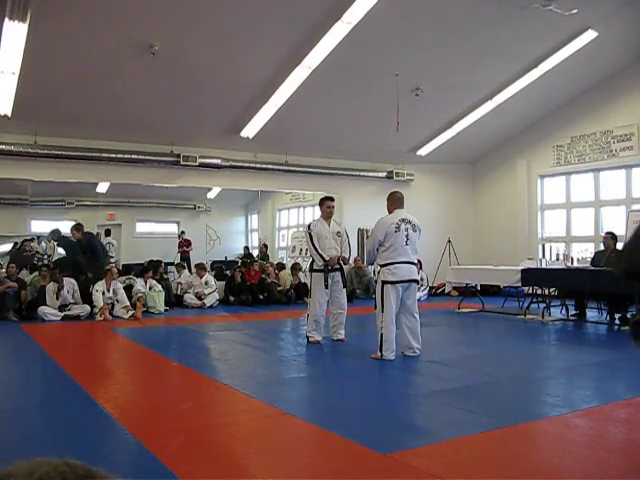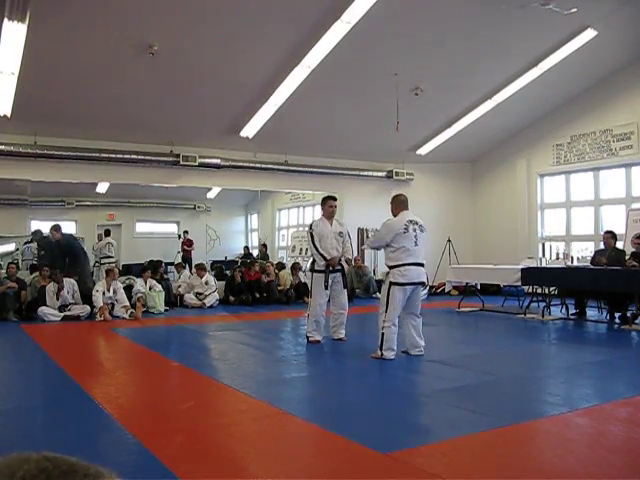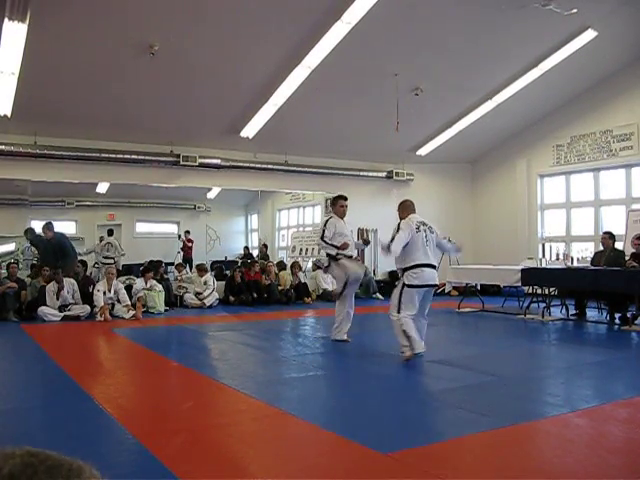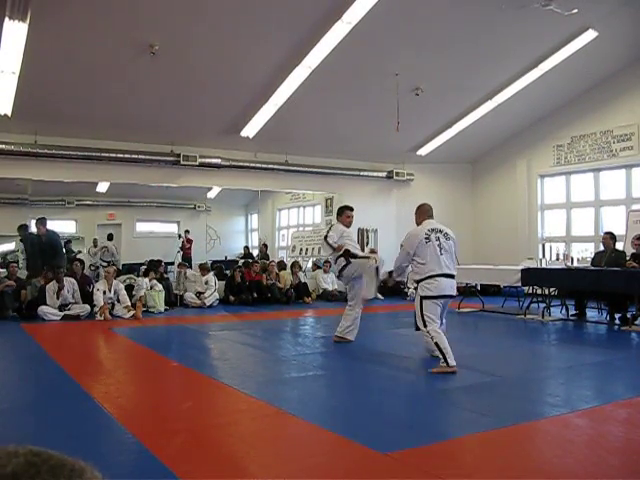
dt=0.4s
person 1, frame 1
left shoulder: (385, 222)
right shoulder: (415, 223)
left elbow: (371, 247)
left wrist: (370, 261)
left hip: (391, 272)
right hip: (411, 271)
left knee: (387, 314)
right knee: (410, 313)
left ankle: (386, 352)
right ankle: (413, 348)
person 1, frame 2
left shoulder: (392, 223)
right shoulder: (420, 224)
left elbow: (374, 243)
left wrist: (369, 241)
left hip: (401, 273)
right hip: (419, 273)
left knee: (389, 313)
right knee: (412, 313)
left ankle: (386, 351)
right ankle: (416, 347)
person 1, frame 3
left shoulder: (406, 224)
right shoulder: (429, 226)
left elbow: (399, 239)
right elbow: (443, 244)
left wrist: (390, 249)
right wrist: (456, 249)
left hip: (413, 276)
right hip: (431, 275)
left knee: (400, 314)
right knee: (419, 314)
left ankle: (414, 347)
right ankle: (415, 347)
person 1, frame 4
left shoulder: (414, 234)
right shoulder: (448, 232)
left elbow: (401, 262)
left wrist: (395, 276)
left hip: (429, 285)
right hip: (449, 284)
left knee: (430, 326)
right knee: (438, 319)
left ankle: (448, 363)
right ankle: (435, 350)
person 2, frame 1
left shoulder: (339, 227)
right shoulder: (313, 226)
left elbow: (346, 244)
right elbow: (313, 247)
left wrist: (345, 257)
right wrist: (327, 260)
left hip: (337, 270)
right hip: (320, 269)
left knee: (340, 304)
right knee: (317, 304)
left ankle: (338, 333)
right ankle: (314, 335)
person 2, frame 2
left shoulder: (341, 226)
right shoulder: (315, 225)
left elbow: (347, 244)
right elbow: (314, 247)
left wrist: (348, 257)
right wrist: (327, 259)
left hip: (338, 269)
right hip: (321, 269)
left knee: (340, 303)
right knee: (318, 304)
left ankle: (337, 332)
right ankle: (313, 334)
person 2, frame 3
left shoulder: (344, 224)
right shoulder: (331, 222)
right elbow: (322, 242)
left wrist: (361, 243)
right wrist: (338, 247)
left hip: (346, 263)
right hip: (337, 261)
left knee: (347, 304)
right knee: (356, 273)
left ankle: (339, 333)
right ankle: (340, 292)
person 2, frame 4
left shoulder: (346, 232)
right shoulder: (336, 228)
right elbow: (326, 240)
left wrist: (369, 254)
right wrist: (335, 247)
left hip: (353, 269)
right hip: (348, 263)
left knee: (355, 304)
right knee: (373, 262)
left ankle: (342, 335)
